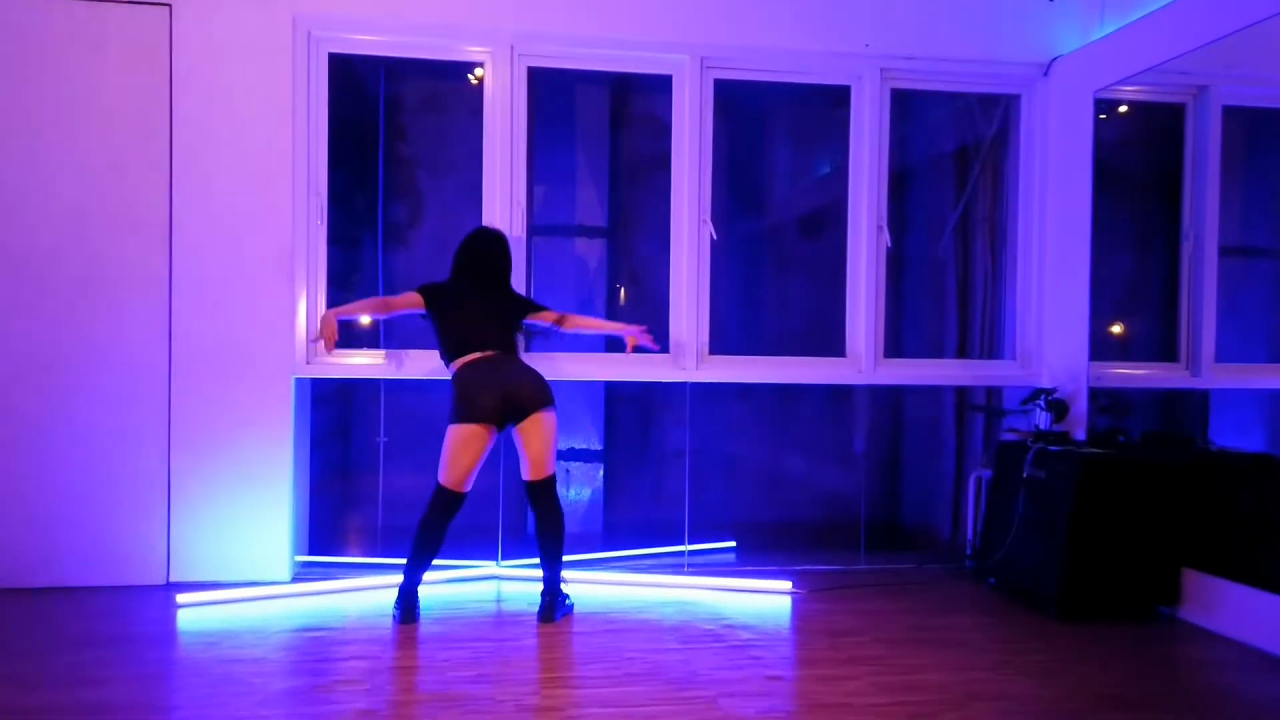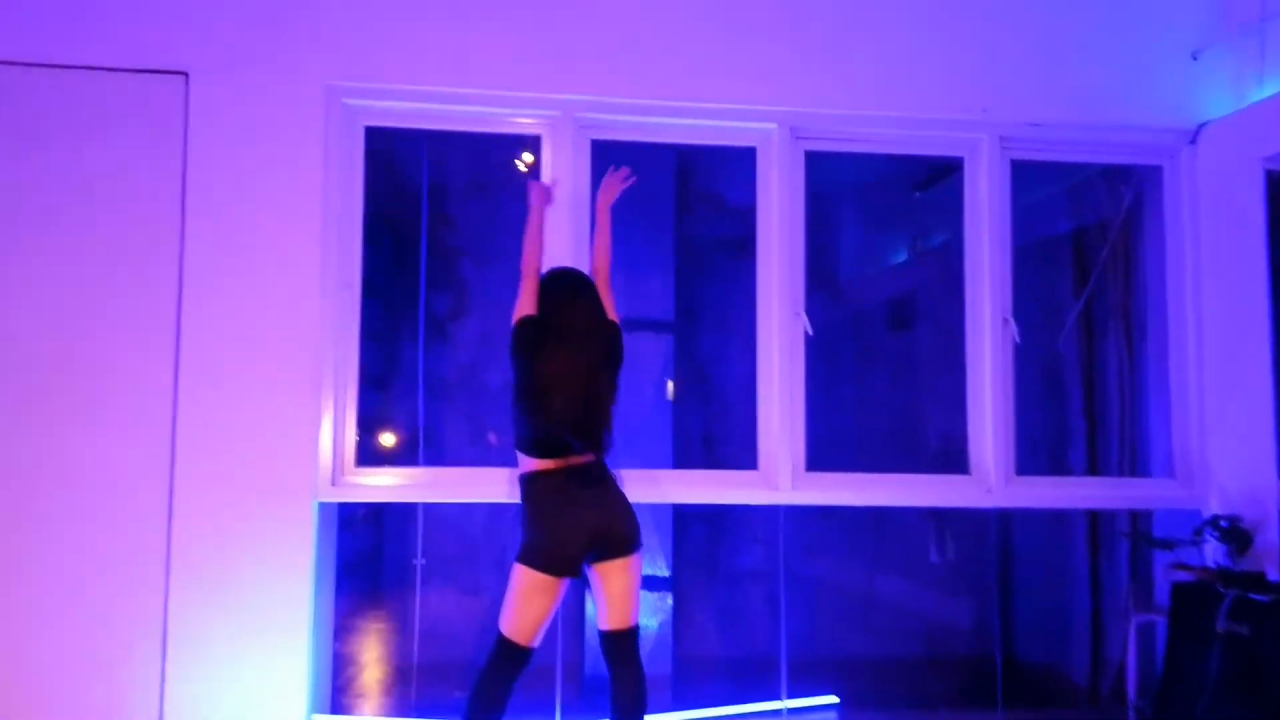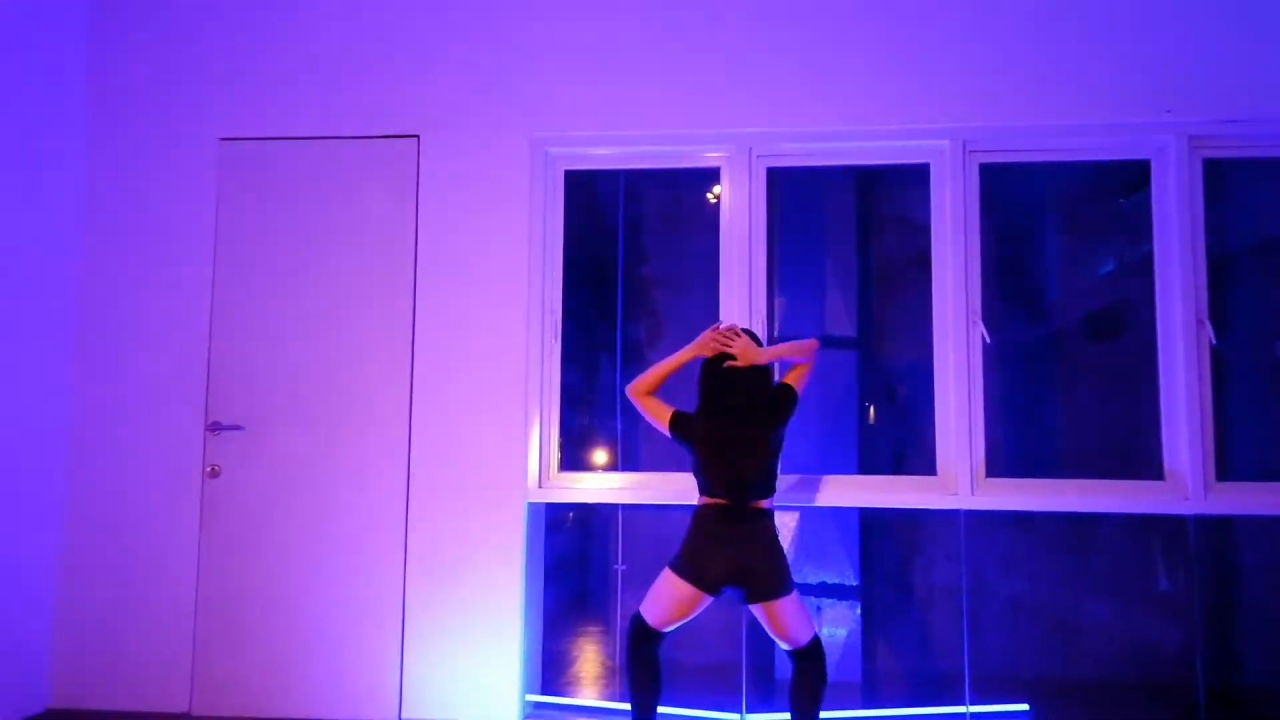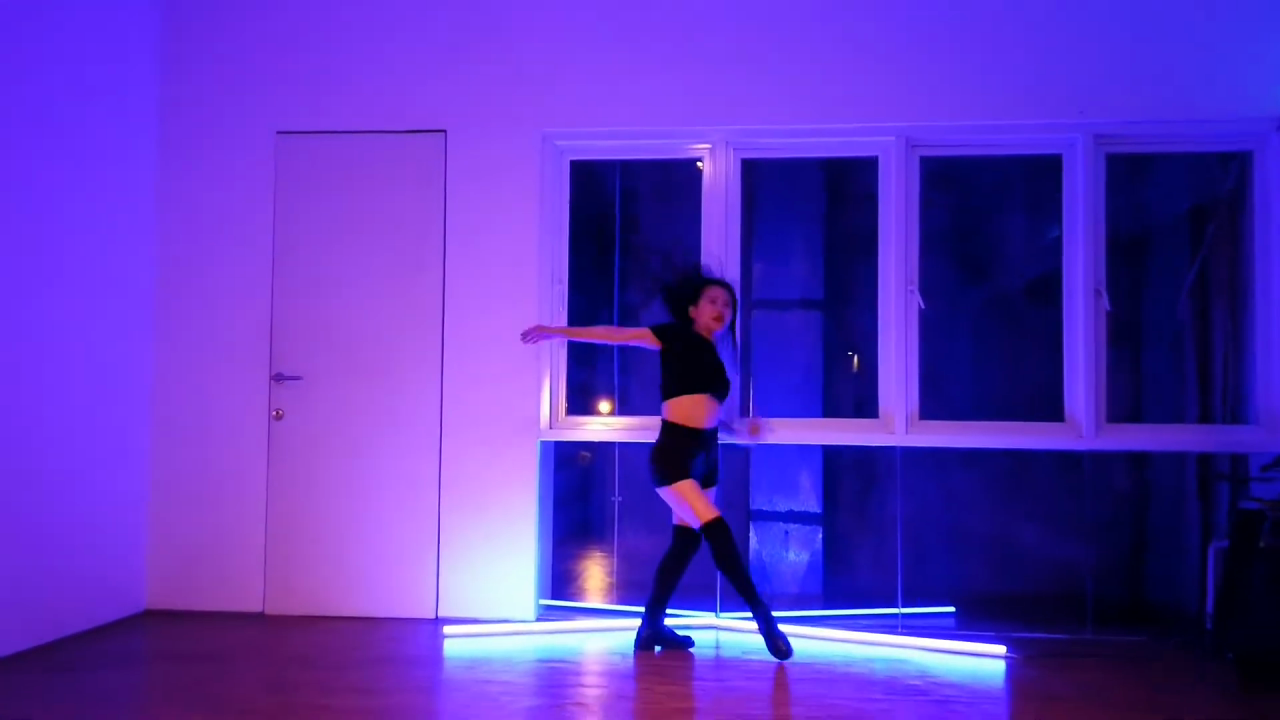
dt=1s
person 1, frame 1
left shoulder: (440, 296)
right shoulder: (511, 301)
left elbow: (386, 304)
right elbow: (564, 321)
right wrist: (623, 329)
left hip: (475, 390)
right hip: (528, 385)
left knee: (445, 501)
right knee: (543, 494)
left ankle: (408, 596)
right ankle: (552, 595)
person 1, frame 2
left shoulder: (530, 354)
right shoulder: (607, 352)
left elbow: (530, 275)
right elbow: (602, 278)
left wrist: (537, 206)
left hip: (552, 517)
right hip: (609, 509)
left knee: (510, 653)
right knee: (622, 648)
person 1, frame 3
left shoulder: (695, 429)
right shoulder: (773, 416)
left elbow: (636, 390)
right elbow: (810, 349)
left wrist: (692, 351)
right wrist: (764, 355)
left hip: (706, 546)
right hip: (762, 550)
left knee: (641, 635)
right knee: (808, 654)
person 1, frame 4
left shoulder: (713, 359)
right shoulder: (677, 338)
right elbow: (617, 335)
left wrist: (738, 426)
left hip: (704, 458)
right hip: (674, 455)
left knee: (687, 541)
right knee: (718, 531)
left ankle: (652, 627)
